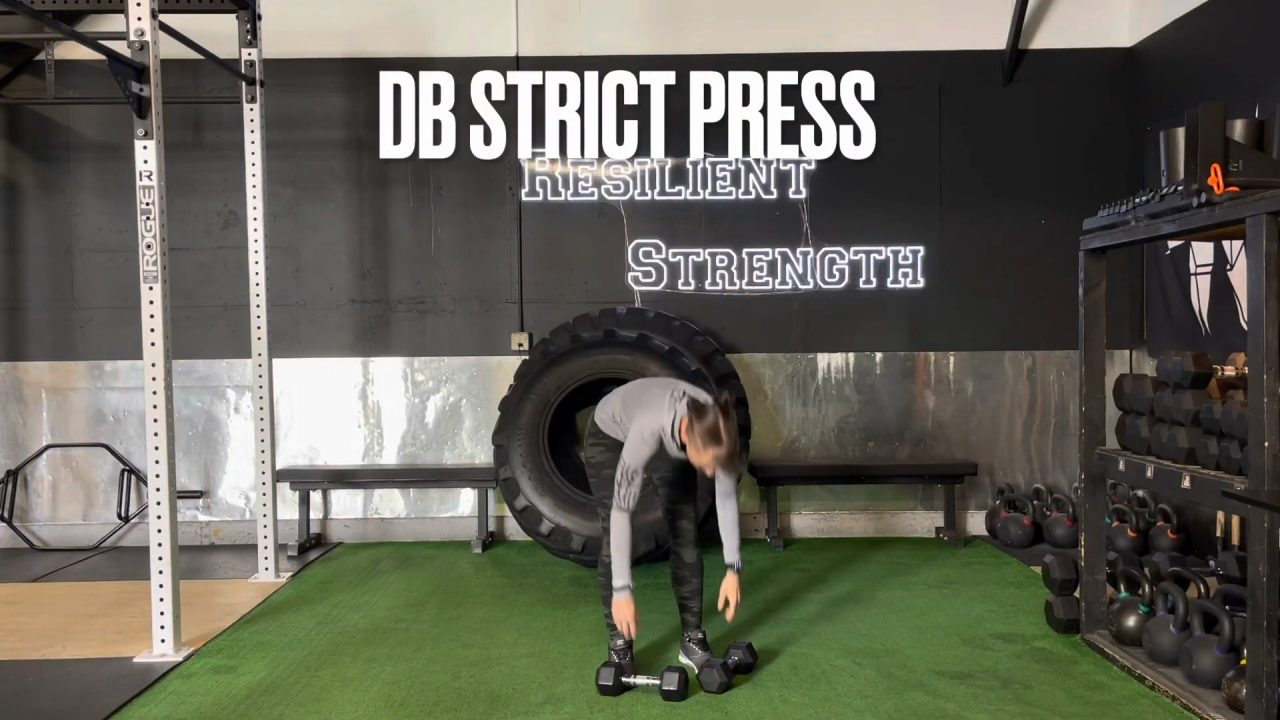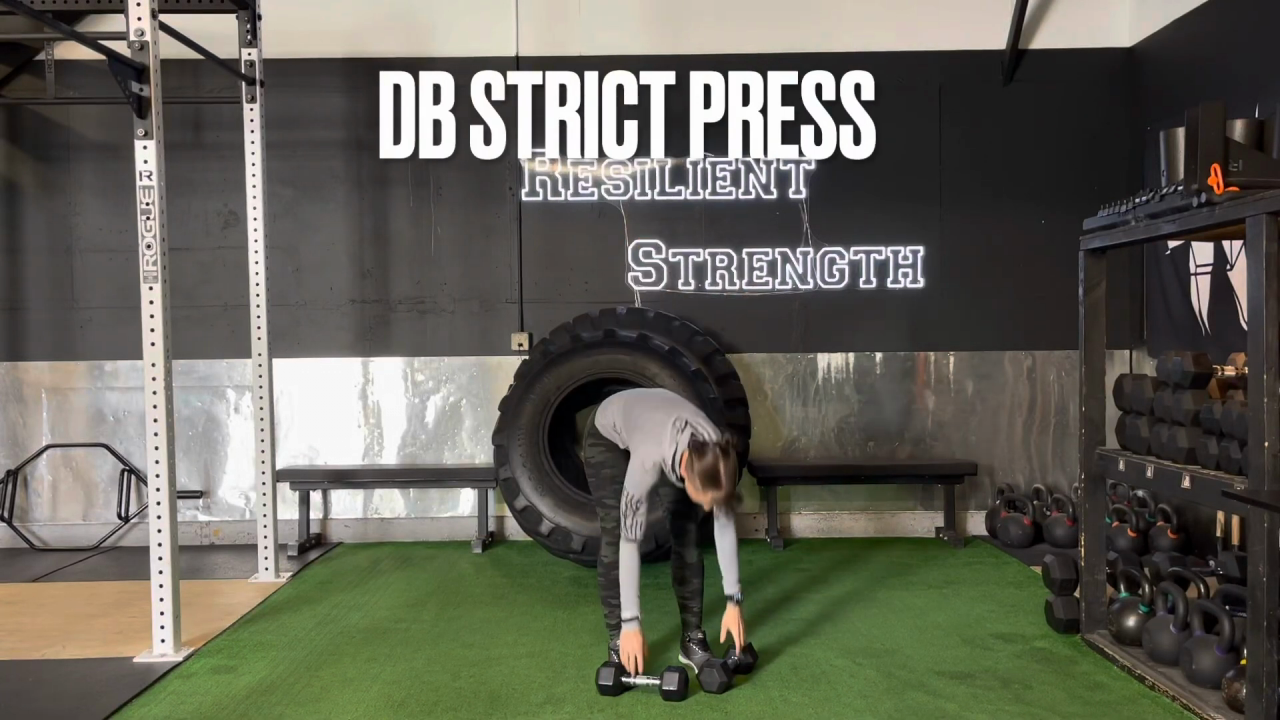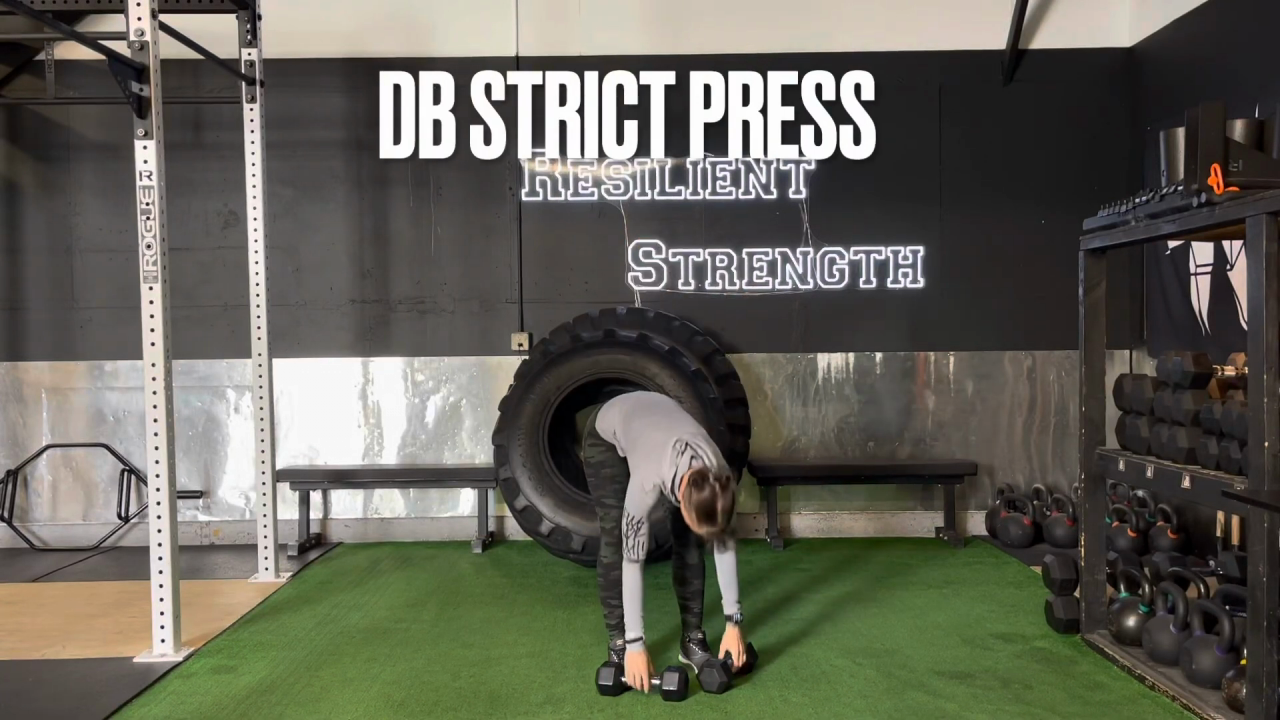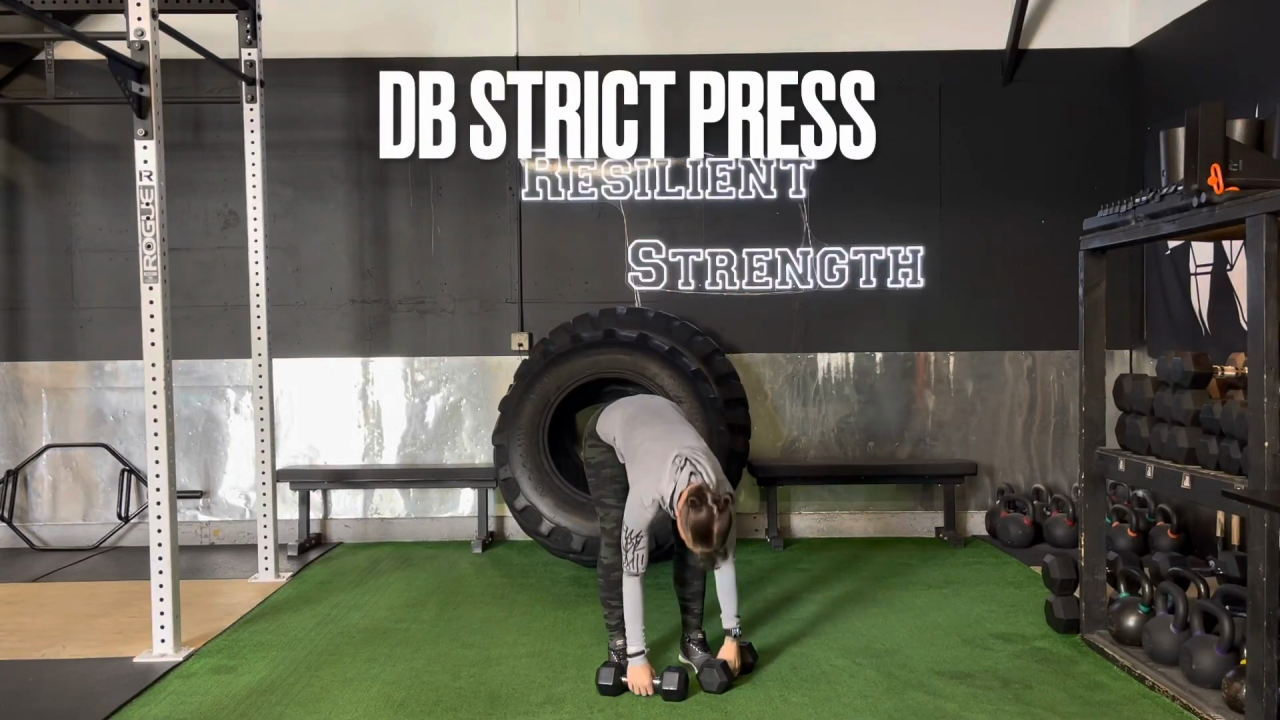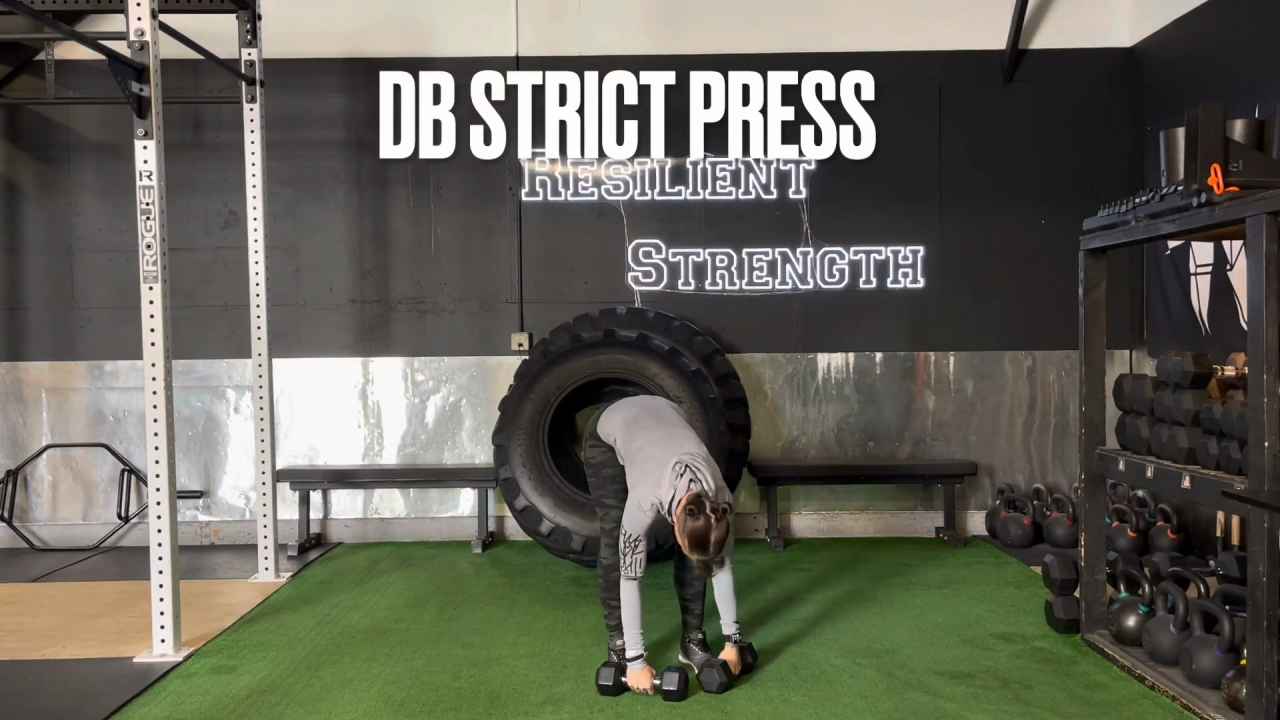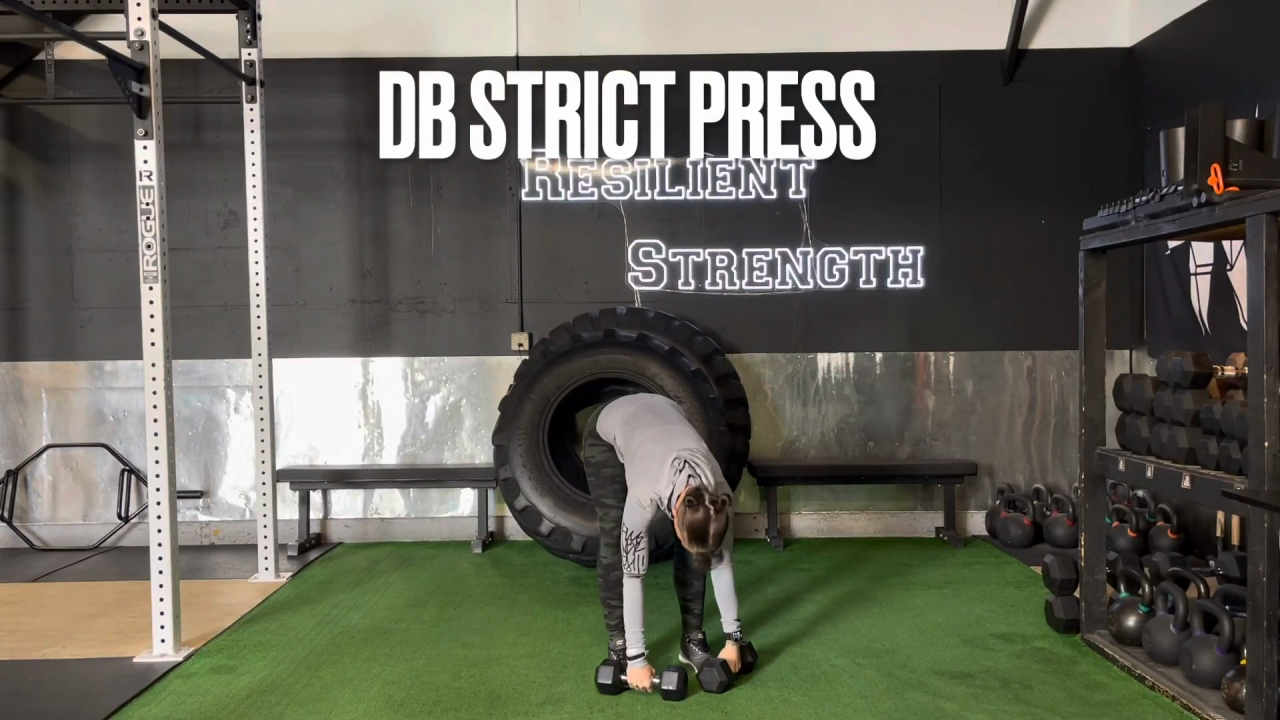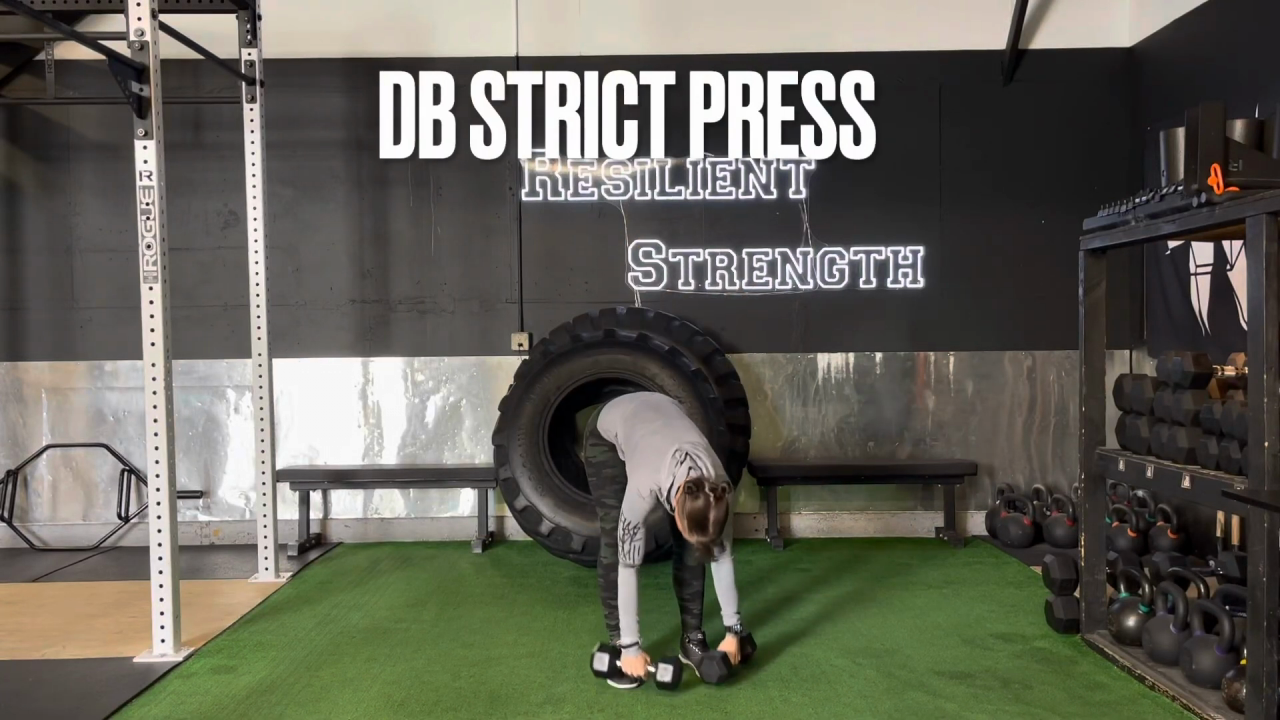
dt=0.1s
person 1, frame 1
left shoulder: (716, 428)
right shoulder: (650, 425)
left elbow: (727, 496)
right elbow: (622, 511)
left wrist: (732, 567)
right wrist: (621, 590)
right hip: (608, 434)
left knee: (685, 530)
right knee: (616, 539)
left ankle: (692, 637)
right ankle: (619, 643)
person 1, frame 2
left shoulder: (719, 462)
right shoulder: (651, 458)
left elbow: (725, 529)
right elbow: (629, 541)
left wrist: (733, 601)
right wrist: (630, 622)
right hip: (609, 434)
left knee: (686, 537)
right knee: (614, 534)
left ankle: (693, 637)
right ankle: (618, 643)
person 1, frame 3
left shoulder: (718, 480)
right shoulder: (649, 480)
left elbow: (726, 548)
right elbow: (632, 560)
left wrist: (733, 621)
right wrist: (634, 643)
left hip: (659, 416)
right hip: (608, 435)
left knee: (687, 540)
right knee: (614, 536)
left ankle: (693, 637)
right ankle: (618, 645)
person 1, frame 4
left shoulder: (719, 494)
right shoulder: (649, 493)
left elbow: (724, 562)
right elbow: (632, 573)
left wrist: (732, 635)
right wrist: (637, 656)
right hip: (609, 432)
left knee: (701, 553)
right knee: (615, 537)
left ankle: (693, 638)
right ankle: (618, 645)
person 1, frame 5
left shoulder: (717, 501)
right shoulder: (647, 497)
left elbow: (722, 568)
right elbow: (630, 576)
left wrist: (732, 640)
right wrist: (636, 659)
right hip: (609, 433)
left knee: (700, 556)
right knee: (615, 538)
left ankle: (693, 638)
right ankle: (618, 645)
person 1, frame 6
left shoulder: (716, 500)
right shoulder: (646, 495)
left elbow: (721, 565)
right elbow: (633, 575)
left wrist: (733, 638)
right wrist: (636, 659)
right hip: (608, 432)
left knee: (696, 550)
right knee: (615, 538)
left ankle: (693, 638)
right ankle: (618, 647)
person 1, frame 7
left shoulder: (717, 490)
right shoulder: (646, 485)
left elbow: (722, 558)
right elbow: (629, 564)
left wrist: (733, 630)
right wrist: (631, 647)
right hip: (609, 432)
left knee: (690, 547)
right knee: (616, 538)
left ankle: (693, 638)
right ankle: (617, 645)
